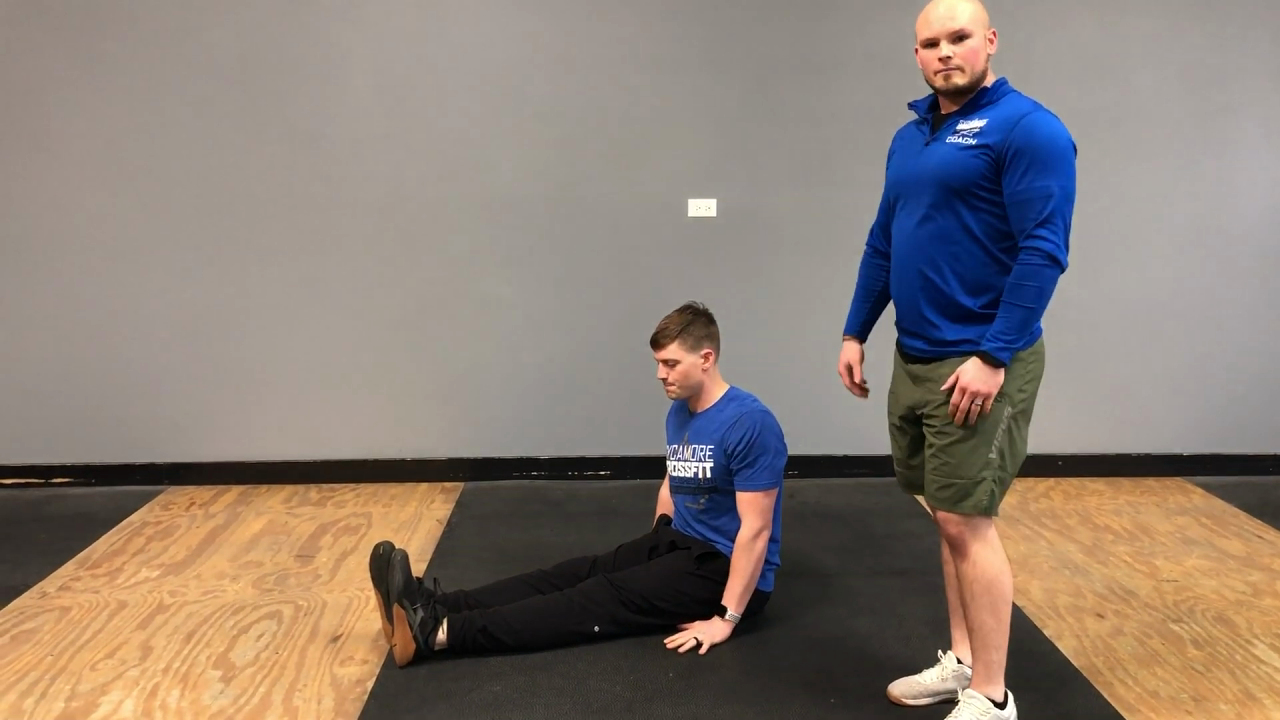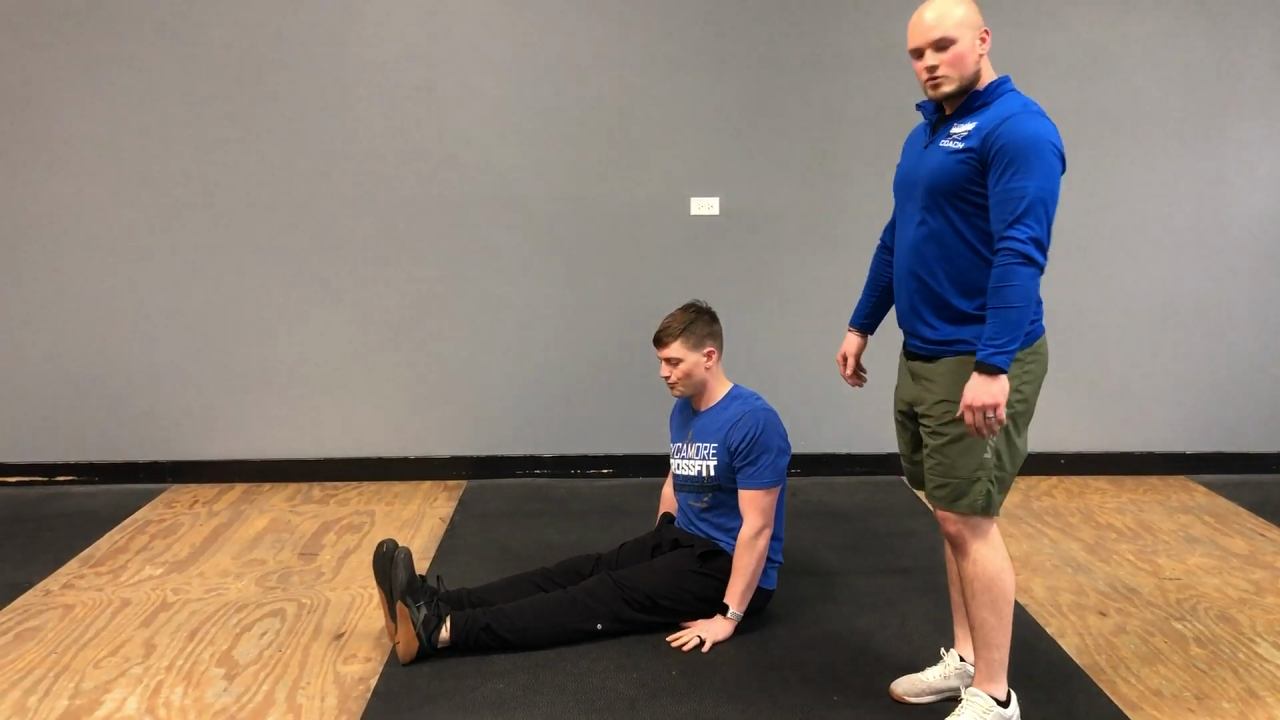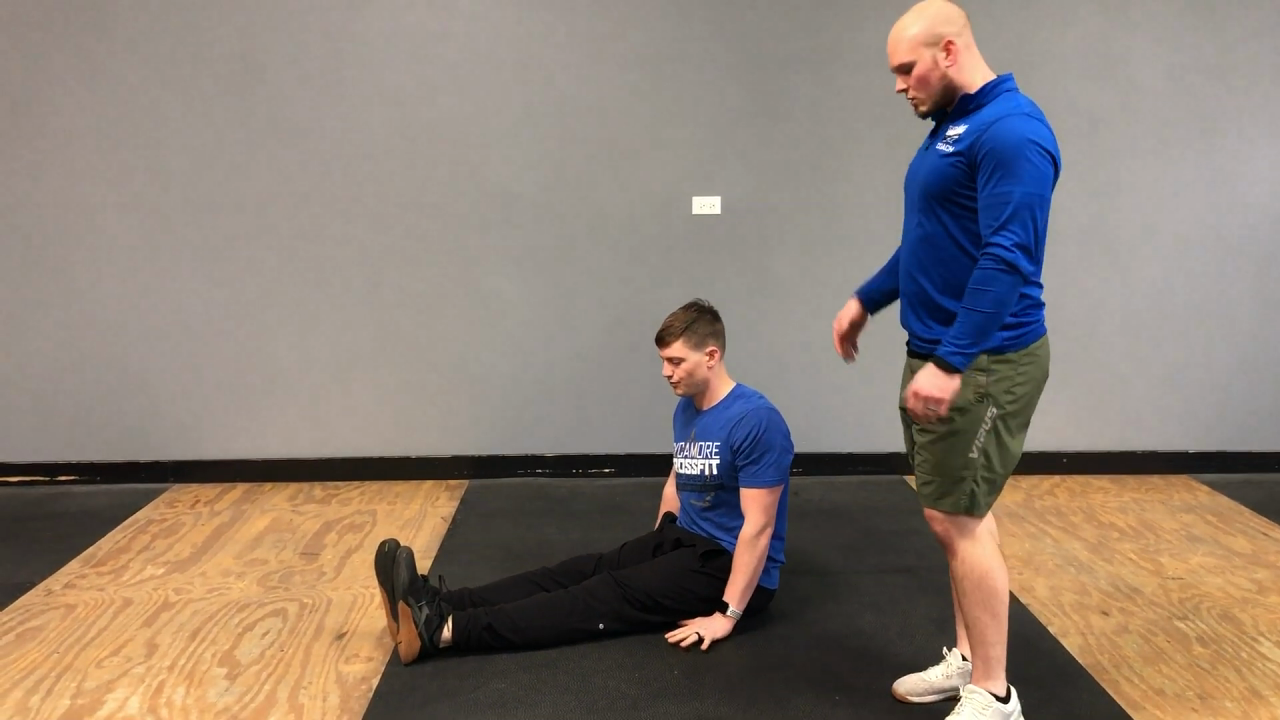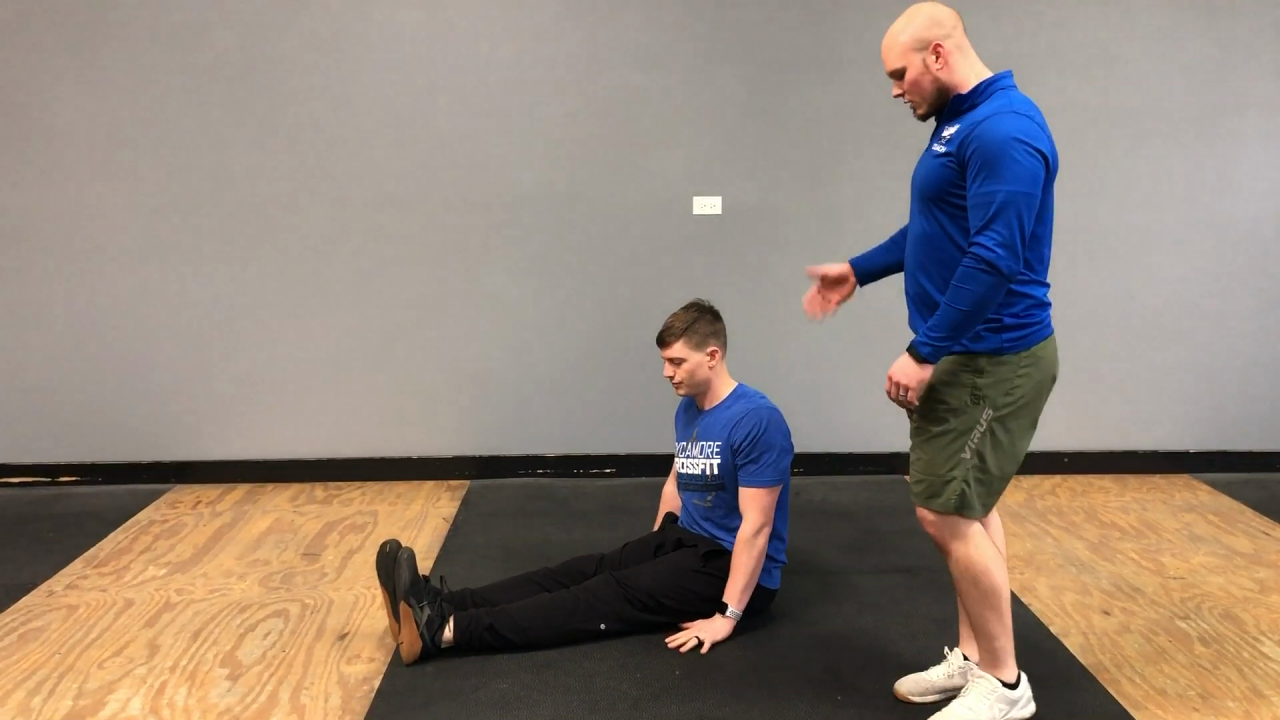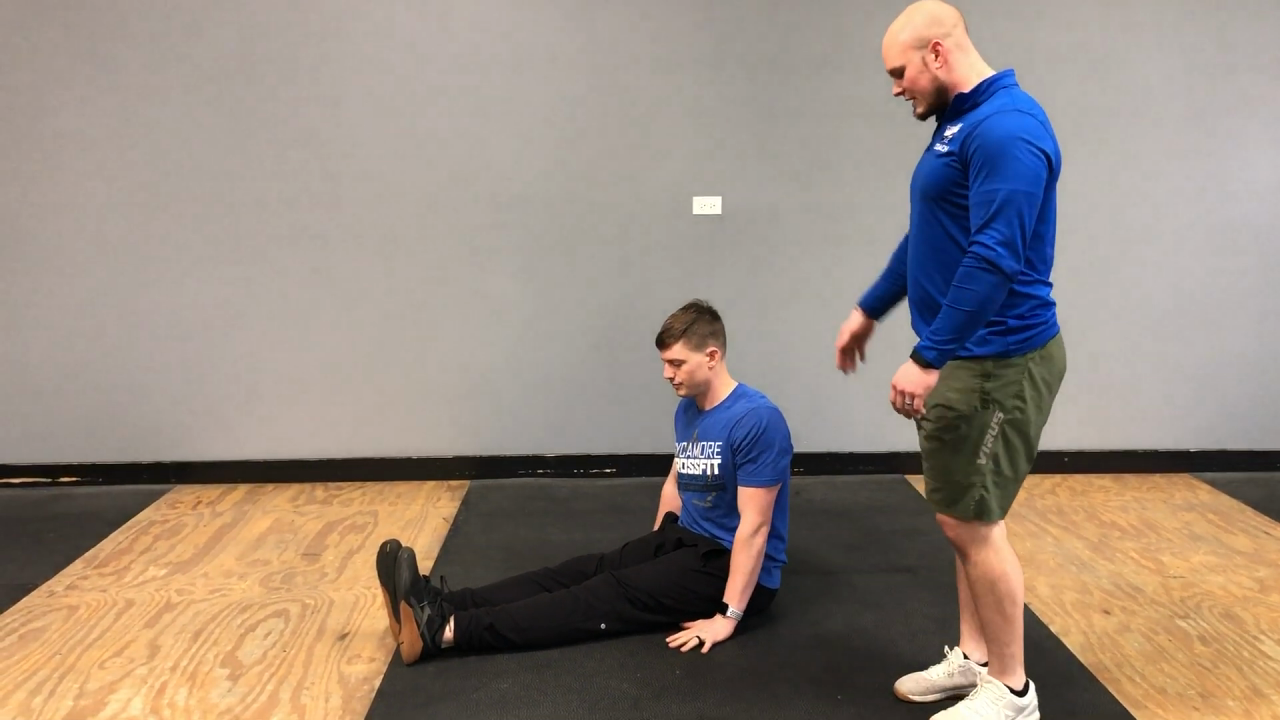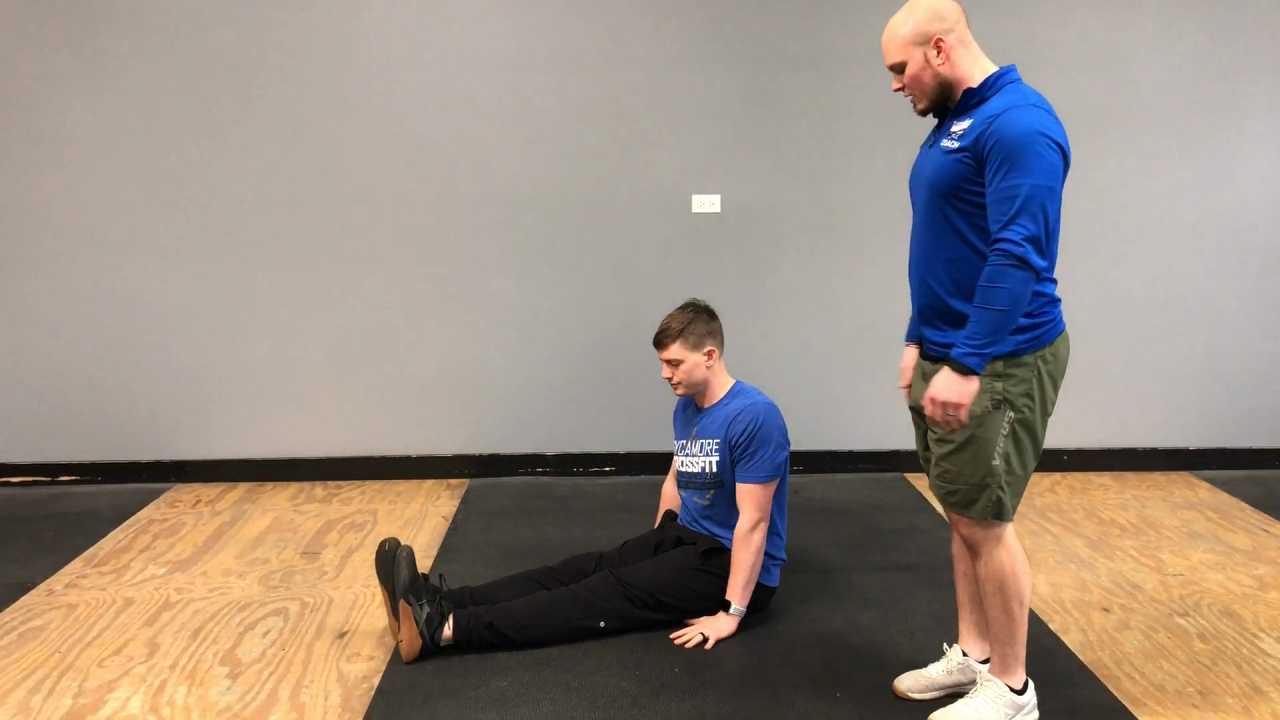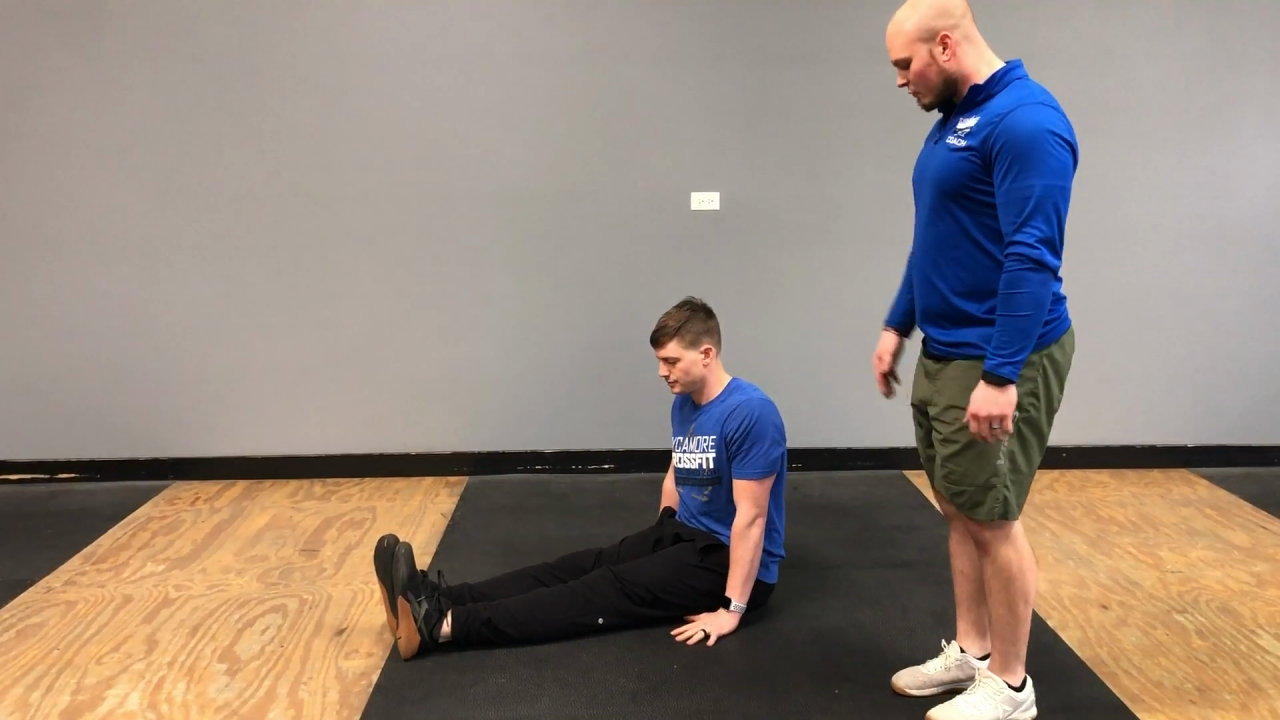
dt=0.2s
person 1, frame 1
left shoulder: (1026, 129)
right shoulder: (909, 137)
left elbow: (1043, 251)
right elbow: (881, 243)
left wrist: (992, 356)
right wrist: (854, 332)
left hip: (980, 361)
right hip: (914, 358)
left knee: (966, 523)
right knee: (947, 518)
right ankle: (961, 661)
person 1, frame 2
left shoulder: (1018, 129)
right shoulder: (924, 134)
left elbow: (1020, 254)
right elbow: (895, 242)
left wrist: (992, 365)
right wrist: (860, 325)
left hip: (980, 365)
right hip: (921, 357)
left knee: (968, 522)
right knee: (952, 516)
right ankle: (965, 659)
person 1, frame 3
left shoulder: (1011, 131)
right shoulder: (947, 128)
left elbow: (1007, 259)
left wrist: (952, 362)
right wrist: (866, 299)
left hip: (987, 361)
right hip: (933, 352)
left knee: (955, 519)
right knee: (957, 515)
right ankle: (968, 658)
person 1, frame 4
left shoulder: (1004, 130)
right shoulder: (959, 125)
left elbow: (993, 259)
left wrist: (924, 352)
right wrist: (858, 271)
left hip: (993, 360)
right hip: (962, 356)
left knee: (947, 516)
right knee: (969, 510)
right ankle: (971, 656)
person 1, frame 5
left shoulder: (1006, 129)
right shoulder: (960, 125)
left elbow: (994, 260)
right elbow: (927, 239)
left wrist: (928, 357)
right wrist: (868, 311)
left hip: (999, 362)
right hip: (965, 358)
left knee: (970, 522)
right knee: (968, 516)
right ankle: (974, 657)
person 1, frame 6
left shoulder: (1018, 124)
right shoulder: (952, 124)
left elbow: (1018, 256)
left wrist: (966, 364)
right wrist: (918, 341)
left hip: (1000, 362)
right hip: (949, 356)
left knee: (982, 522)
right knee: (962, 513)
right ankle: (972, 654)
person 1, frame 7
left shoulder: (1026, 122)
right shoulder: (954, 118)
left elbow: (1030, 258)
left wrist: (1000, 375)
right wrist: (897, 326)
left hip: (997, 364)
right hip: (943, 354)
left knee: (990, 520)
right knee: (959, 511)
right ankle: (970, 651)
person 2, frame 1
left shoulder: (750, 424)
right shoulder: (679, 413)
left elbow: (756, 529)
left wrist: (725, 618)
right wrist: (651, 555)
left hip: (727, 568)
right hip: (682, 542)
left knee: (606, 597)
right knee: (579, 573)
left ankle: (439, 633)
right ankle: (436, 609)
person 2, frame 2
left shoulder: (753, 422)
right shoulder: (683, 411)
left elbow: (757, 527)
left wrist: (728, 616)
right wrist: (654, 555)
left hip: (728, 565)
right hip: (685, 540)
left knee: (609, 595)
right knee: (582, 571)
left ankle: (442, 631)
right ankle: (439, 606)
person 2, frame 3
left shoulder: (756, 421)
right shoulder: (686, 410)
left elbow: (758, 526)
left wrist: (727, 614)
right wrist: (655, 552)
left hip: (731, 565)
right hip: (687, 540)
left knee: (611, 594)
right knee: (583, 570)
left ankle: (444, 630)
right ankle: (441, 607)
person 2, frame 4
left shoulder: (756, 420)
right shoulder: (688, 408)
left elbow: (756, 526)
left wrist: (727, 615)
right wrist: (653, 553)
left hip: (734, 567)
right hip: (688, 540)
left knee: (612, 594)
right knee: (585, 571)
left ankle: (445, 630)
right ankle: (442, 607)
person 2, frame 5
left shoulder: (756, 420)
right shoulder: (688, 409)
left elbow: (754, 525)
left wrist: (728, 616)
right wrist: (653, 554)
left hip: (734, 566)
right hip: (688, 540)
left knee: (612, 594)
right knee: (587, 570)
left ankle: (447, 631)
right ankle: (443, 608)
person 2, frame 6
left shoulder: (753, 417)
right shoulder: (687, 407)
left elbow: (753, 521)
left wrist: (730, 613)
right wrist: (653, 552)
left hip: (734, 564)
right hip: (688, 538)
left knee: (611, 593)
right knee: (587, 569)
left ankle: (444, 628)
right ankle: (442, 605)
person 2, frame 7
left shoulder: (750, 413)
right shoulder: (685, 405)
left elbow: (751, 516)
left wrist: (731, 609)
right wrist: (655, 548)
left hip: (731, 561)
right hip: (687, 534)
left knee: (609, 589)
right knee: (583, 566)
left ankle: (442, 625)
right ankle: (440, 602)
